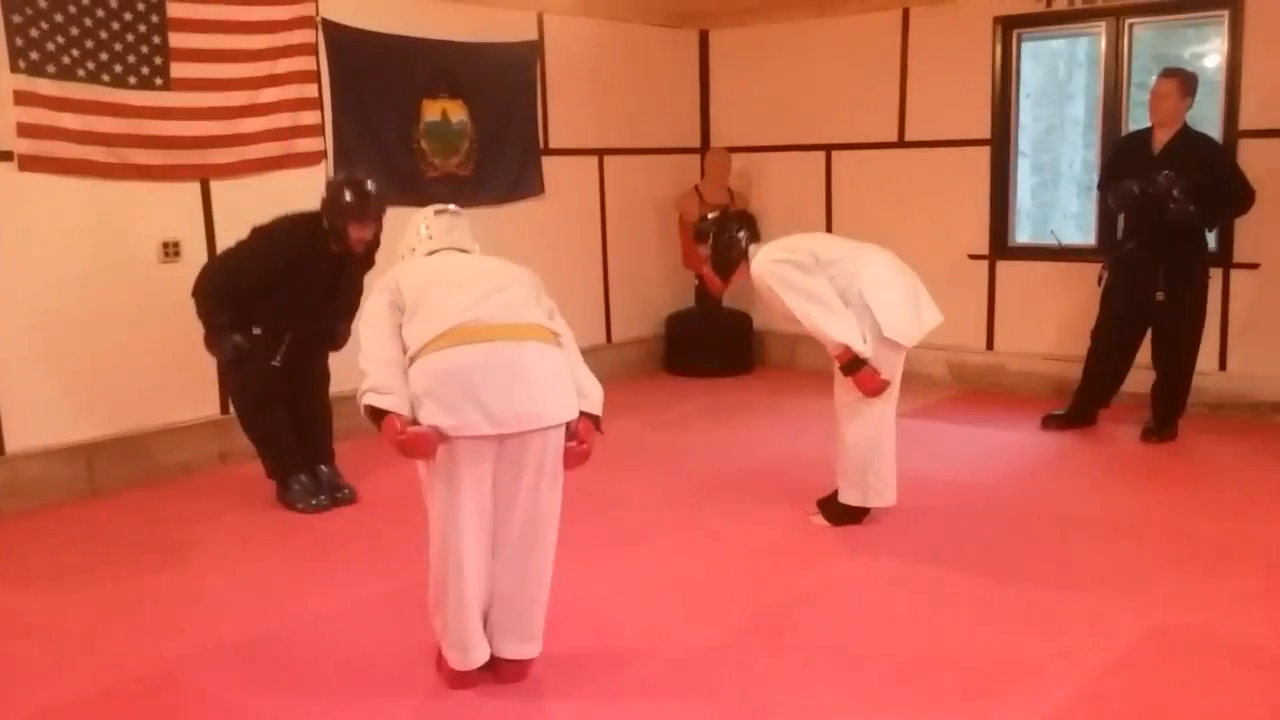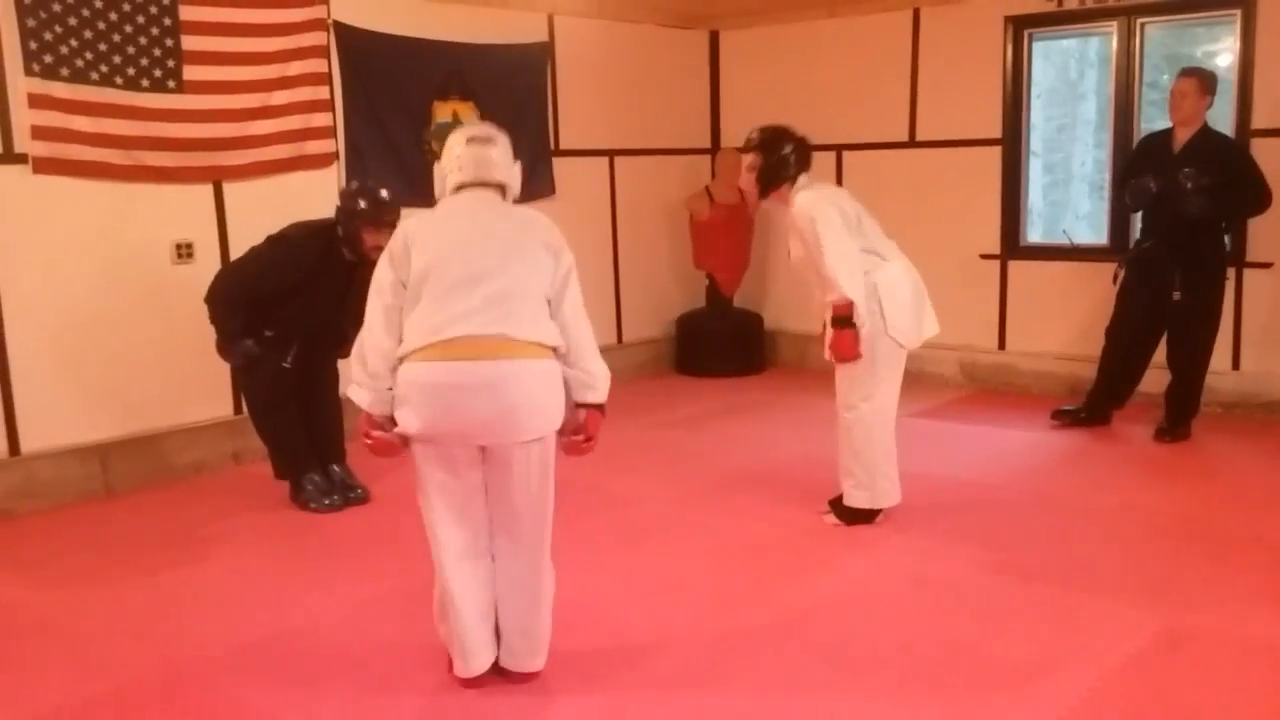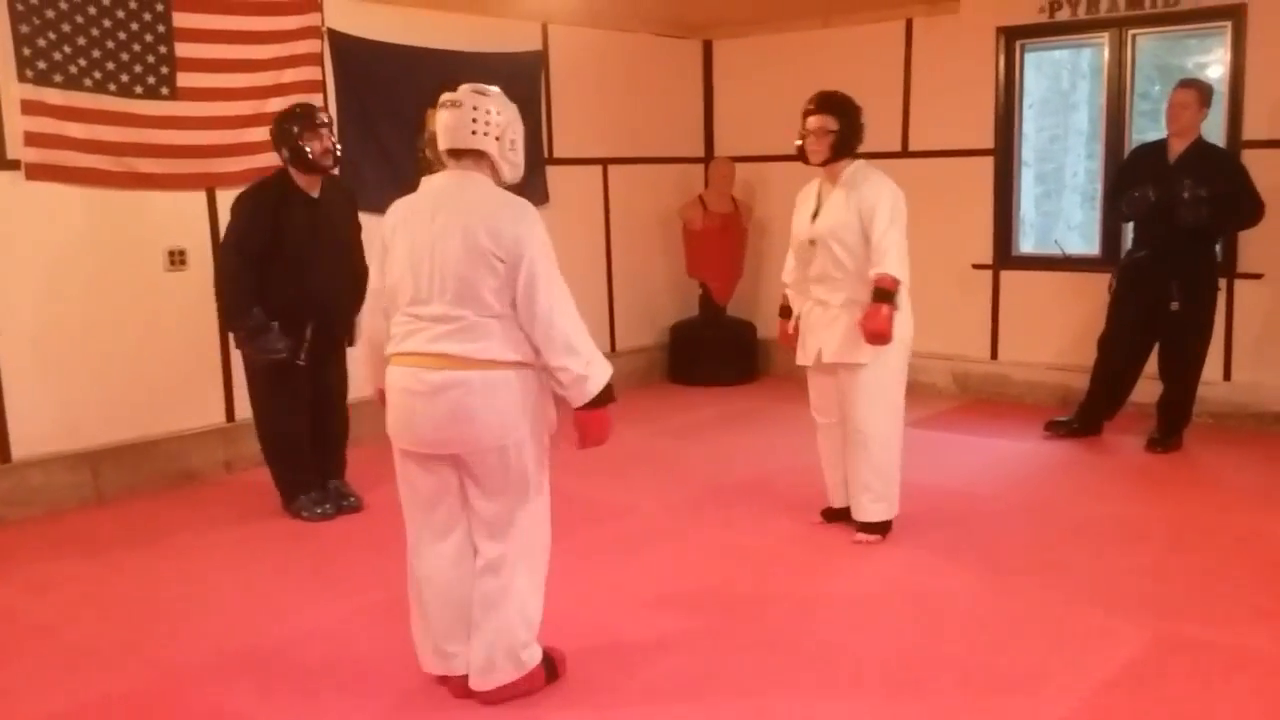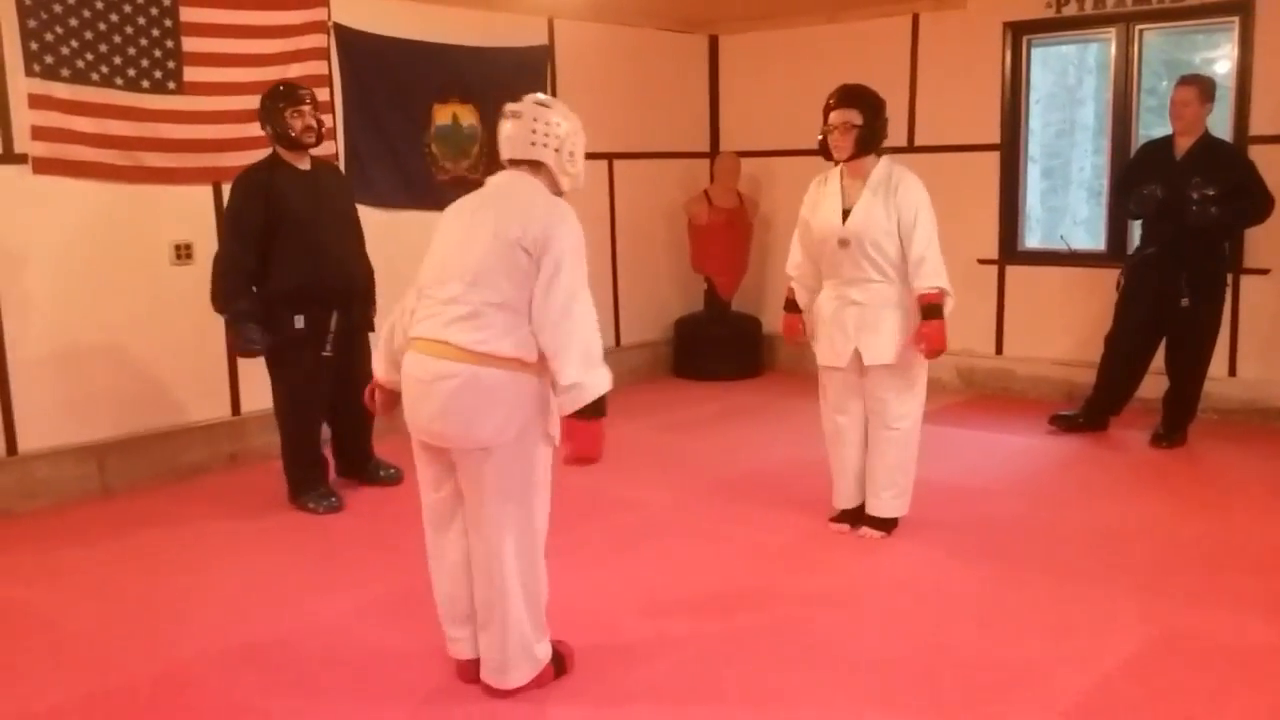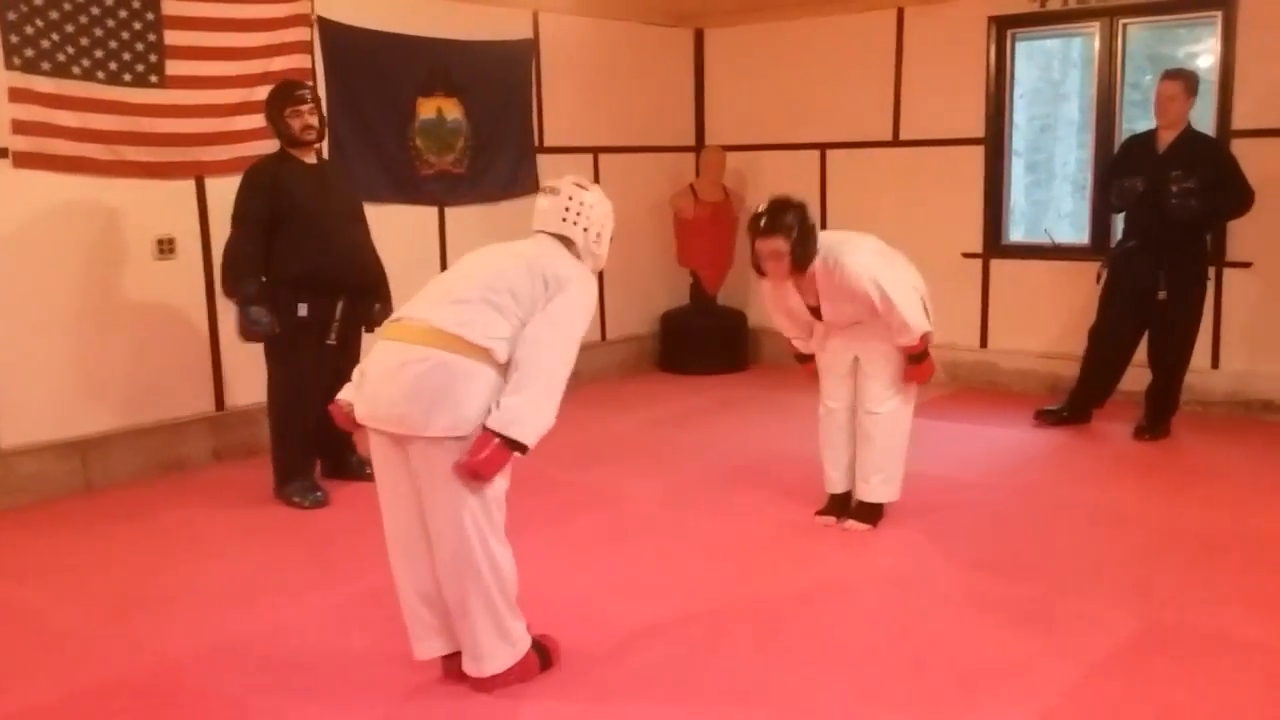
dt=0.5s
person 1, frame 1
left shoulder: (395, 280)
right shoulder: (514, 273)
left elbow: (380, 349)
right elbow: (564, 342)
left wrist: (392, 415)
right wrist: (585, 413)
left hip: (449, 380)
right hip: (534, 376)
left knee: (459, 523)
right knee: (525, 522)
left ankle: (462, 654)
right ankle: (514, 649)
person 1, frame 2
left shoulder: (413, 232)
right shoulder: (539, 230)
left elbow: (382, 325)
right elbow: (572, 323)
left wrist: (375, 407)
right wrist: (588, 403)
left hip: (435, 386)
right hip: (524, 383)
left knee: (456, 527)
right knee: (521, 528)
left ankle: (472, 654)
right ankle: (523, 652)
person 1, frame 3
left shoulder: (401, 215)
right shoulder: (512, 216)
left elbow: (379, 314)
right elbow: (549, 317)
left wrist: (387, 374)
right wrist: (589, 394)
left hip: (414, 392)
right hip: (495, 394)
left knee: (438, 535)
right knee: (507, 534)
left ankle: (451, 661)
right ankle: (504, 664)
person 1, frame 4
left shoulder: (463, 210)
right shoulder: (554, 216)
left elbow: (417, 300)
right elbow: (566, 320)
left wrist: (387, 370)
right wrist: (584, 405)
left hip: (427, 377)
right hip: (494, 388)
left knee: (451, 528)
right knee: (509, 530)
left ankle: (472, 648)
right ankle: (517, 662)
person 1, frame 5
left shoulder: (497, 256)
right shoulder: (575, 278)
right elbow: (541, 359)
left wrist: (355, 391)
right wrist: (507, 435)
left hip: (390, 368)
right hip: (451, 382)
left knee: (414, 525)
right knee: (469, 524)
left ankle: (451, 646)
right ankle: (497, 656)
person 2, frame 1
left shoulder: (766, 269)
right shoulder: (773, 258)
left elbow: (823, 316)
left wrist: (855, 367)
right wrist: (852, 363)
left hip: (878, 302)
right hip: (881, 294)
left knee: (862, 407)
right knee: (857, 405)
left ankle: (855, 500)
right ankle: (855, 491)
person 2, frame 2
left shoulder: (811, 204)
right shoulder: (802, 204)
left elbow: (842, 270)
left wrist: (842, 325)
right wrist: (838, 324)
left hip: (879, 306)
right hip: (868, 307)
left knee: (862, 406)
right knee: (854, 405)
left ankle: (865, 500)
right ankle: (858, 491)
person 2, frame 3
left shoulder: (874, 187)
right shoulder: (809, 193)
left elbow: (889, 252)
right elbow: (799, 261)
left wrist: (883, 305)
right wrist: (790, 312)
left hip: (869, 316)
right hip: (824, 319)
left knee: (870, 418)
right knee: (828, 416)
left ankle: (876, 512)
right ankle: (844, 500)
person 2, frame 4
left shoulder: (902, 186)
right shoulder: (820, 189)
left elbow: (923, 256)
right elbow: (804, 257)
left wrist: (933, 315)
right wrist: (794, 306)
left hip: (891, 317)
right hip: (836, 316)
left knee: (892, 415)
right knee: (840, 414)
left ankle: (883, 508)
right ankle: (849, 502)
person 2, frame 5
left shoulder: (853, 264)
right shoulder: (775, 278)
left elbow: (902, 308)
right elbow: (793, 322)
left wrist: (919, 357)
right wrist: (808, 356)
left hip: (890, 313)
right hip: (837, 326)
left knee: (880, 405)
right knee: (834, 402)
left ankle: (872, 498)
right ankle: (839, 492)
person 3, frame 1
left shoulder: (362, 247)
right shoulder: (285, 240)
right elbow: (214, 281)
left wrist: (340, 324)
right wrist: (221, 332)
left hip: (306, 331)
right hip: (254, 333)
left knee: (312, 393)
right knee: (261, 398)
left ankle: (322, 469)
right ankle: (292, 478)
person 3, frame 2
left shoulder: (373, 257)
right shoulder: (298, 249)
right elbow: (228, 287)
left wrist: (344, 334)
right wrist: (235, 337)
left hip: (314, 336)
right hip: (265, 336)
left knee: (322, 394)
right knee: (274, 400)
left ankle: (334, 469)
right ankle: (306, 478)
person 3, frame 3
left shoulder: (340, 198)
right shoulder: (260, 201)
left elbow: (354, 261)
right elbow: (232, 269)
left wrist: (351, 313)
right wrist: (253, 329)
left hip: (327, 328)
right hip: (276, 330)
left knee: (331, 407)
right knee: (283, 414)
left ankle: (331, 481)
right ankle: (300, 490)
person 3, frame 4
left shoulder: (332, 176)
right shoulder: (257, 183)
left elbow: (353, 242)
right elbow: (237, 254)
left wrist: (366, 297)
right wrist: (240, 316)
left hip: (347, 311)
right hip: (292, 317)
left knee: (355, 393)
right knee: (301, 403)
left ankle: (357, 461)
right ankle: (308, 483)
person 3, frame 5
left shoulder: (334, 176)
right shoulder: (265, 176)
left elbow: (360, 240)
right elbow: (245, 243)
left wrist: (377, 293)
right wrist: (249, 300)
left hip: (346, 304)
right hip: (296, 305)
left knee: (339, 388)
right knee: (296, 393)
left ankle: (339, 457)
right ankle: (293, 476)
person 4, frame 1
left shoulder: (1205, 150)
right shoulder: (1129, 146)
left elbow: (1241, 197)
right elbow: (1107, 186)
left wrist: (1197, 212)
right wrist: (1118, 195)
left hip: (1181, 262)
right hip: (1132, 257)
left knee: (1174, 345)
right knee: (1109, 335)
left ankle: (1165, 419)
right ankle: (1084, 408)
person 4, frame 2
left shoulder: (1225, 151)
right shoulder: (1150, 146)
left elbow: (1258, 197)
right elbow: (1124, 189)
left wrist: (1212, 205)
right wrist: (1137, 193)
left hip: (1199, 262)
right hip: (1150, 256)
left knee: (1189, 345)
right knee: (1124, 334)
left ankle: (1178, 419)
right ankle: (1097, 406)
person 4, frame 3
left shoulder: (1220, 162)
right shoulder: (1142, 156)
left elbow: (1251, 210)
right elbow: (1113, 201)
left wrist: (1209, 215)
right wrist: (1131, 204)
left hip: (1191, 272)
right hip: (1142, 266)
left knee: (1181, 356)
right knee: (1116, 345)
left ankle: (1170, 429)
right ankle: (1089, 417)
person 4, frame 4
left shoulder: (1227, 158)
right shoulder: (1149, 153)
left elbow: (1261, 204)
right elbow: (1120, 197)
left wrist: (1218, 215)
right wrist: (1137, 202)
left hip: (1200, 269)
right hip: (1151, 263)
left knee: (1188, 352)
right knee: (1124, 341)
left ankle: (1175, 425)
right ankle: (1096, 412)
person 4, frame 5
left shoulder: (1209, 152)
right shoulder: (1133, 147)
left elbow: (1241, 198)
right elbow: (1106, 190)
left wrist: (1198, 207)
right wrist: (1118, 196)
left hip: (1181, 262)
right hip: (1133, 255)
left knee: (1170, 345)
right knee: (1107, 334)
left ankle: (1158, 417)
right ankle: (1079, 405)
